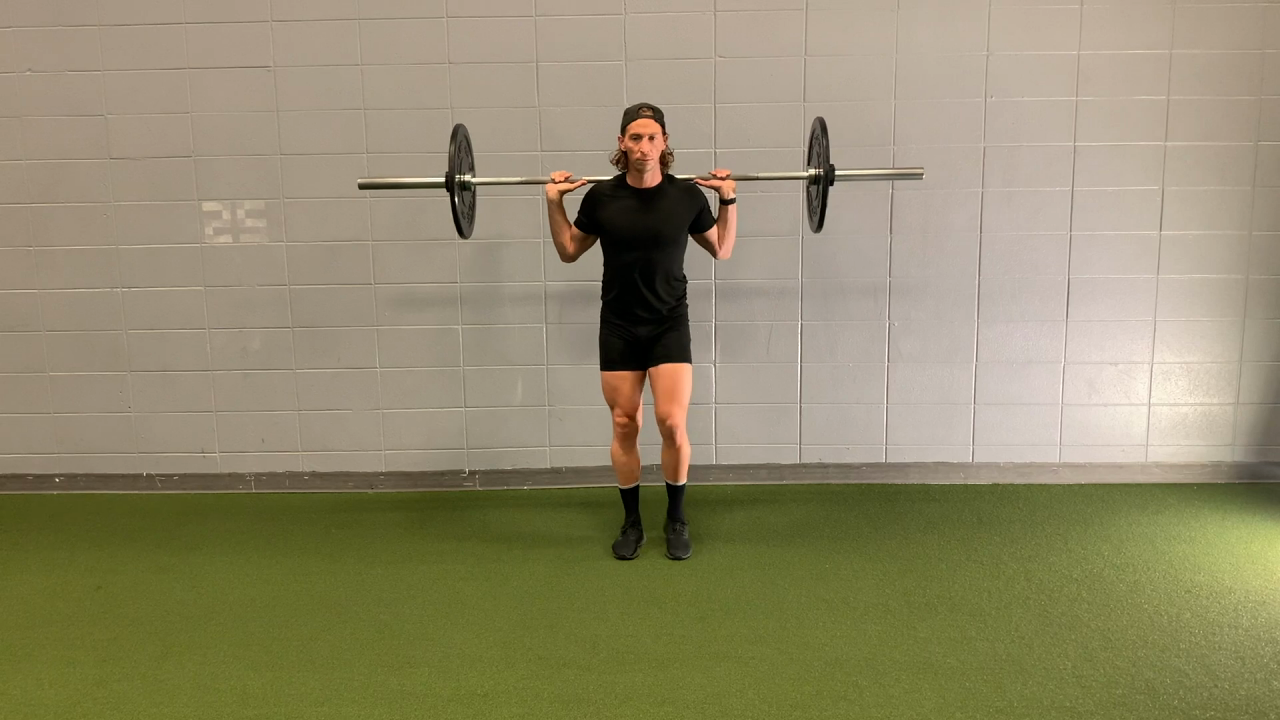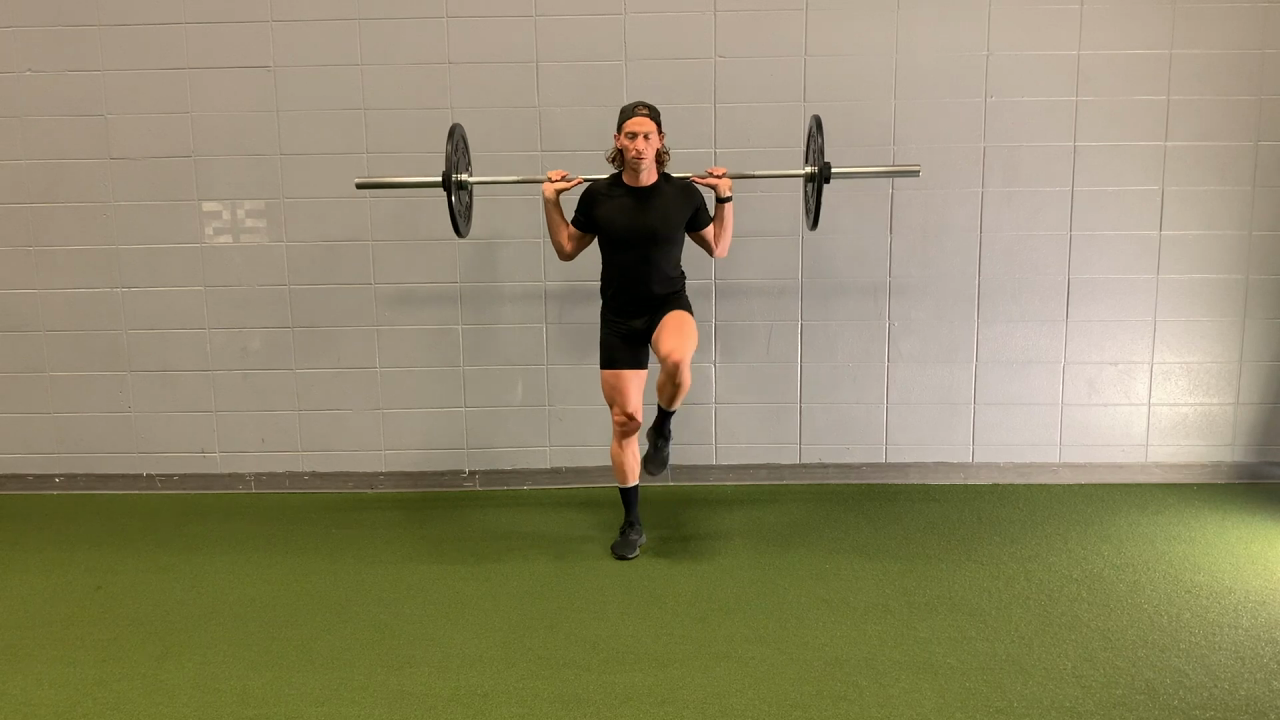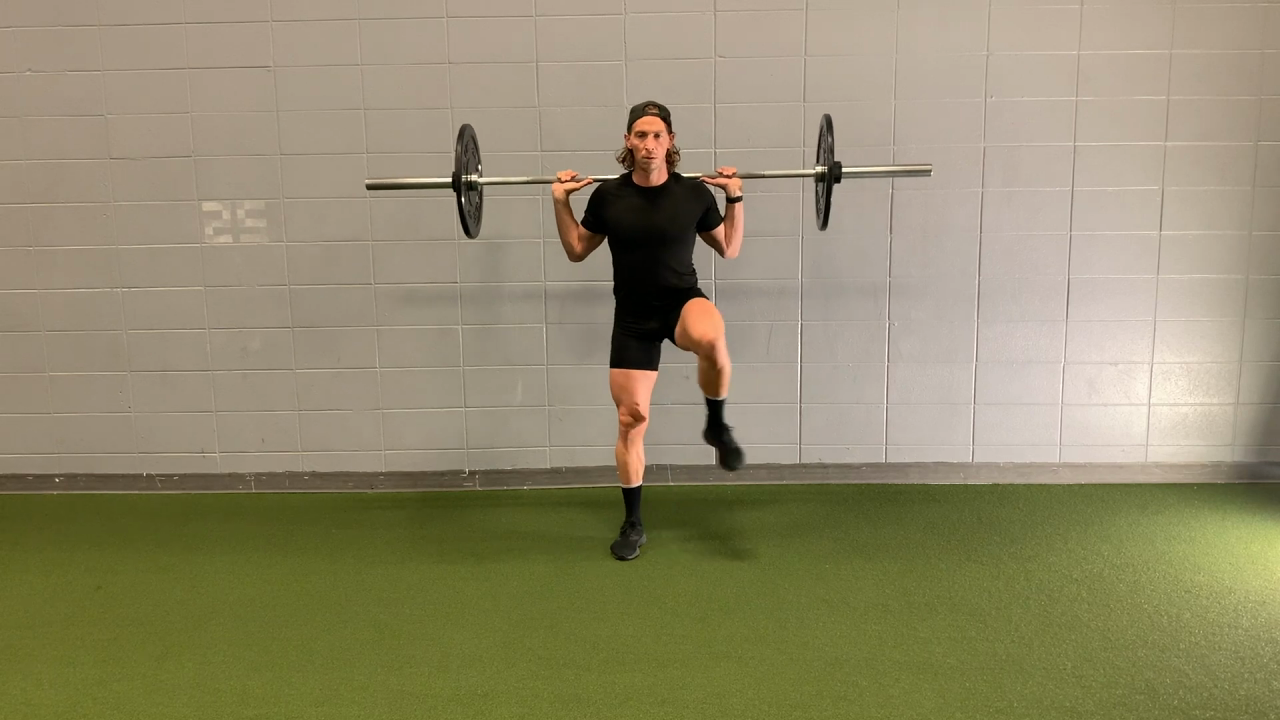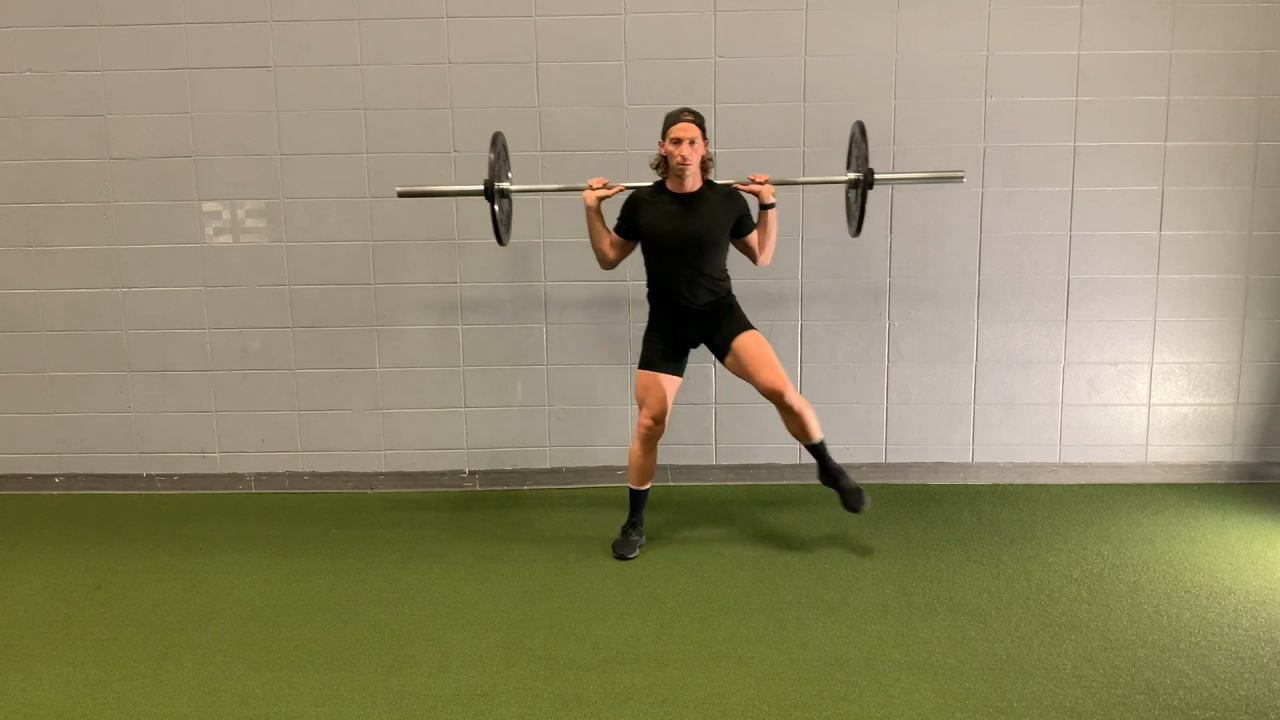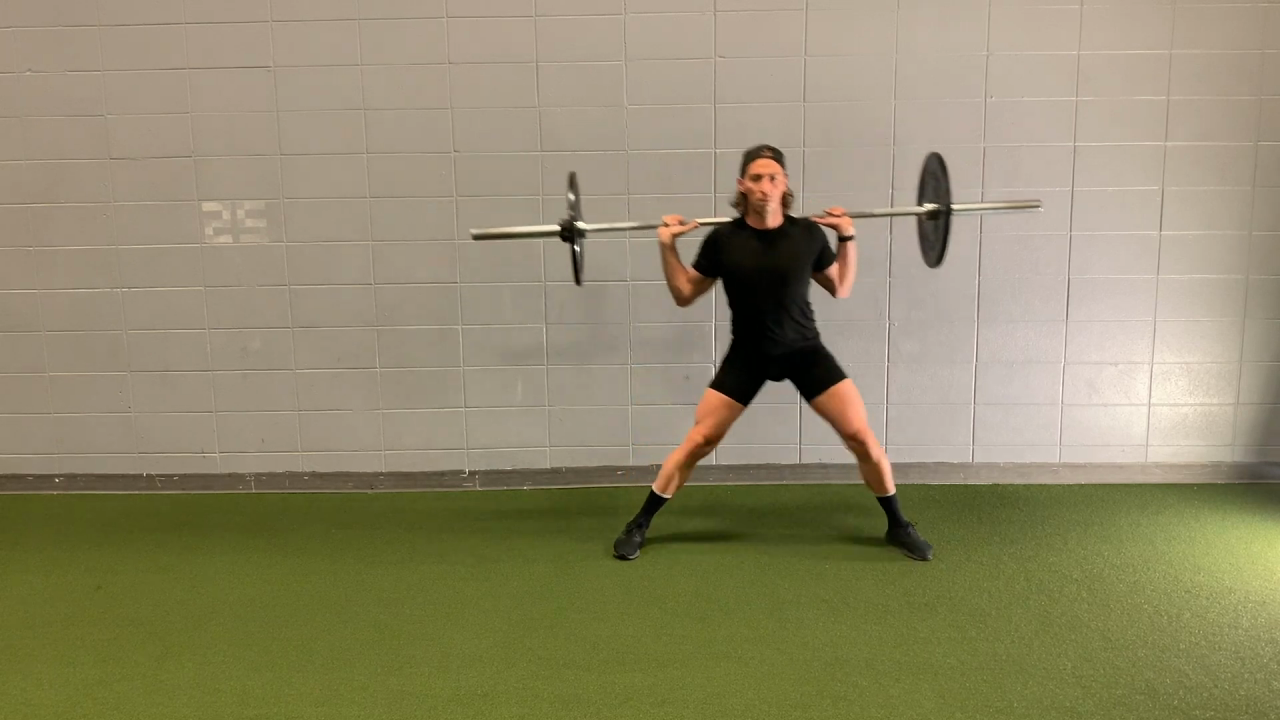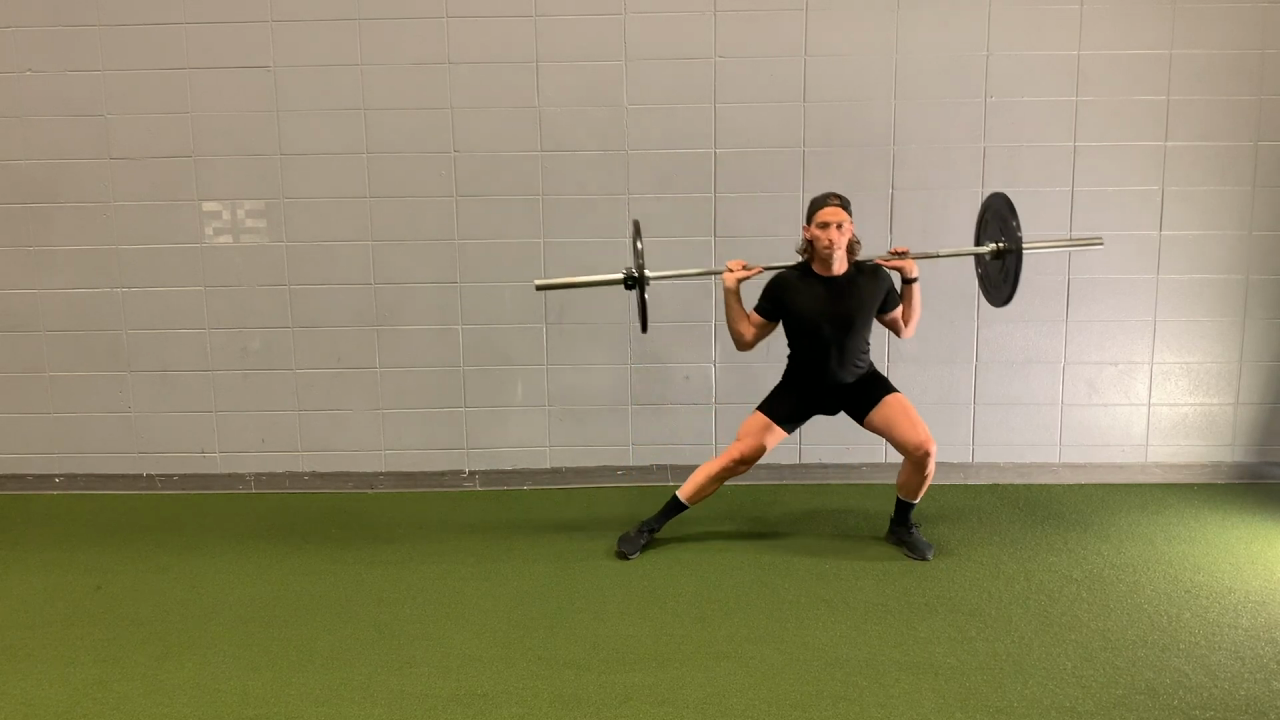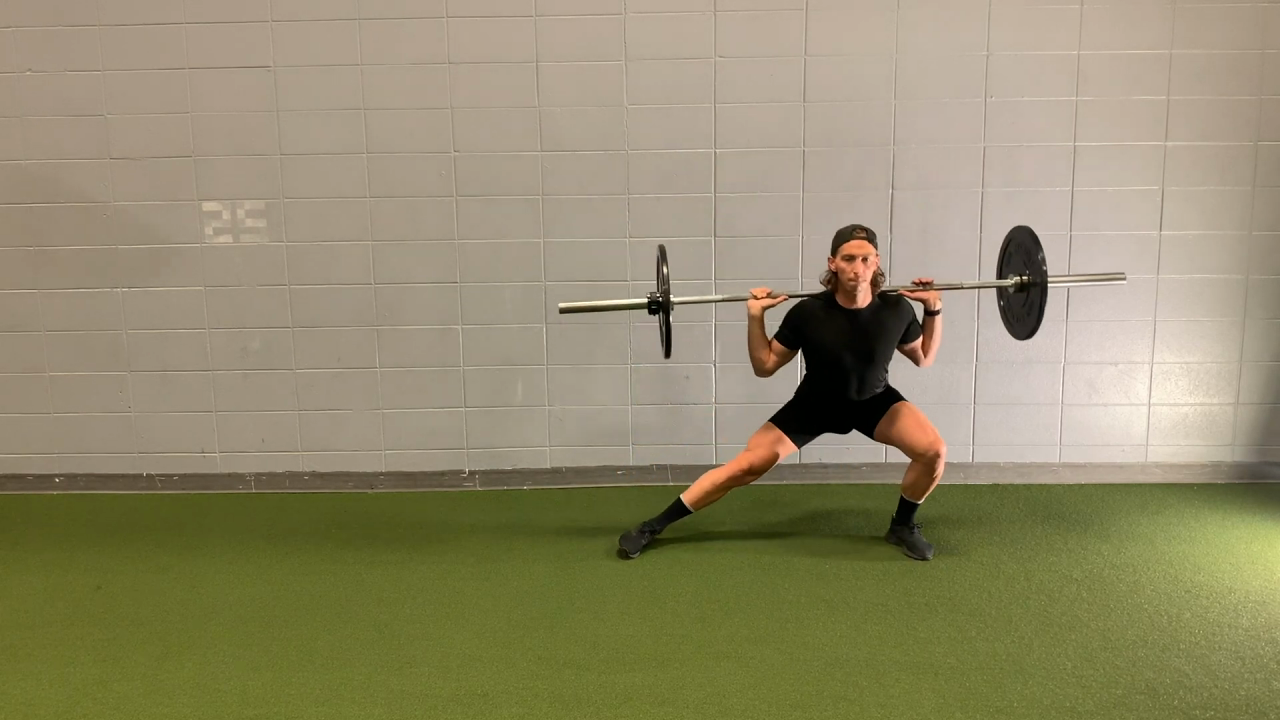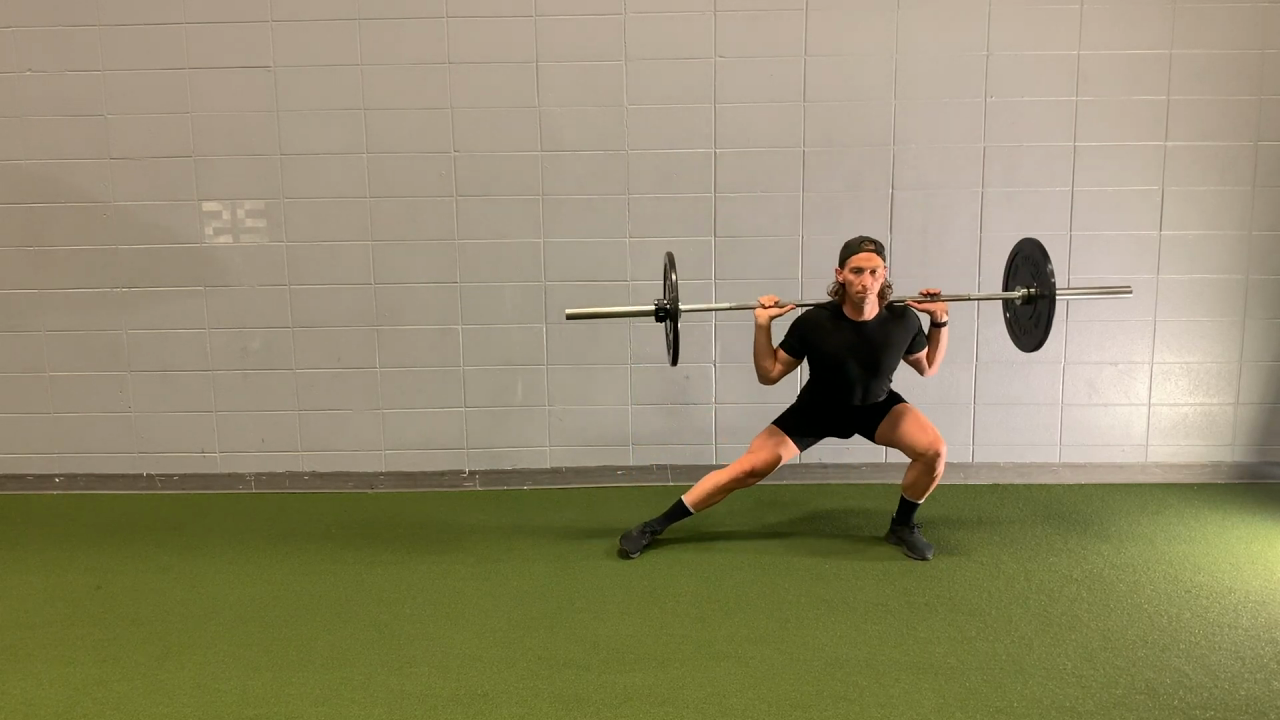
dt=0.3s
person 1, frame 1
left shoulder: (687, 195)
right shoulder: (601, 197)
left elbow: (721, 250)
right elbow: (569, 251)
left wrist: (727, 200)
right wrist: (554, 202)
left hip: (668, 321)
right hip: (618, 325)
left knee: (672, 424)
right knee: (623, 424)
left ankle: (676, 518)
right ankle: (632, 522)
person 1, frame 2
left shoulder: (683, 194)
right shoulder: (597, 196)
left elbow: (718, 248)
right elbow: (567, 249)
left wrist: (724, 199)
right wrist: (550, 202)
left hip: (668, 307)
right hip: (618, 318)
left knee: (677, 357)
right knee: (623, 421)
left ankle: (661, 430)
right ankle: (632, 523)
person 1, frame 3
left shoulder: (693, 193)
right shoulder: (607, 196)
left elbow: (729, 248)
right elbow: (577, 250)
left wrist: (735, 197)
right wrist: (560, 201)
left hip: (683, 300)
right hip: (632, 317)
left knee: (711, 340)
right knee: (630, 422)
left ankle: (717, 426)
right ankle: (633, 524)
person 1, frame 4
left shoulder: (727, 200)
right shoulder: (641, 203)
left elbow: (761, 256)
right elbow: (608, 259)
left wrist: (768, 205)
right wrist: (592, 210)
left hip: (720, 313)
right hip: (666, 323)
left knee: (779, 390)
right knee: (650, 423)
left ankle: (831, 470)
right ankle: (634, 524)
person 1, frame 5
left shoulder: (808, 234)
right shoulder: (724, 239)
left elbow: (840, 289)
right elbow: (684, 295)
left wrist: (847, 238)
right wrist: (667, 246)
left hip: (803, 351)
right hip: (746, 354)
left knee: (861, 436)
right knee: (699, 441)
left ankle: (898, 525)
right ankle: (639, 524)
person 1, frame 6
left shoulder: (874, 279)
right shoulder: (787, 284)
left elbow: (904, 329)
right elbow: (745, 339)
left wrist: (910, 280)
right wrist: (731, 290)
left hip: (860, 383)
right hip: (800, 387)
left knee: (923, 448)
right knee: (736, 457)
left ankle: (901, 526)
right ankle: (650, 526)
person 1, frame 7
left shoulder: (896, 309)
right shoulder: (808, 313)
left elbow: (923, 358)
right elbow: (764, 366)
left wrist: (934, 311)
right wrist: (755, 318)
left hip: (873, 400)
right hip: (813, 405)
left knee: (933, 450)
right knee: (745, 466)
left ankle: (902, 526)
right ankle: (653, 526)
person 1, frame 8
left shoulder: (903, 320)
right shoulder: (814, 322)
left elbow: (927, 367)
right elbow: (769, 374)
left wrist: (939, 323)
right wrist: (762, 326)
left hip: (876, 406)
right hip: (816, 410)
left knee: (933, 449)
right knee: (747, 469)
left ankle: (902, 526)
right ankle: (654, 526)
